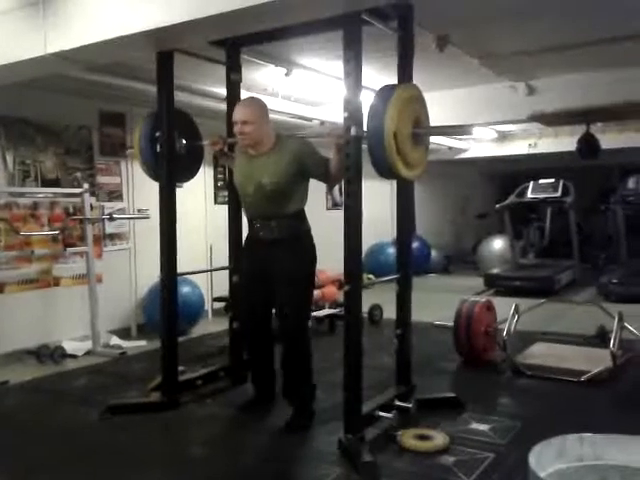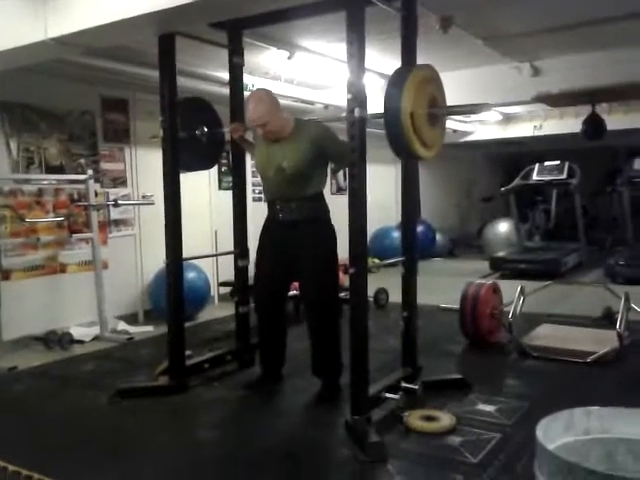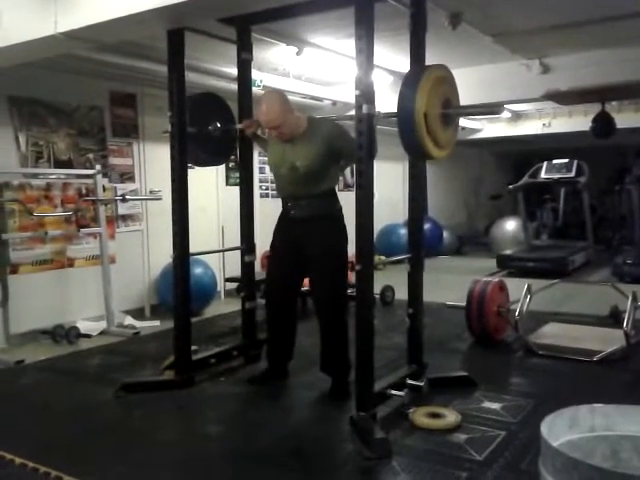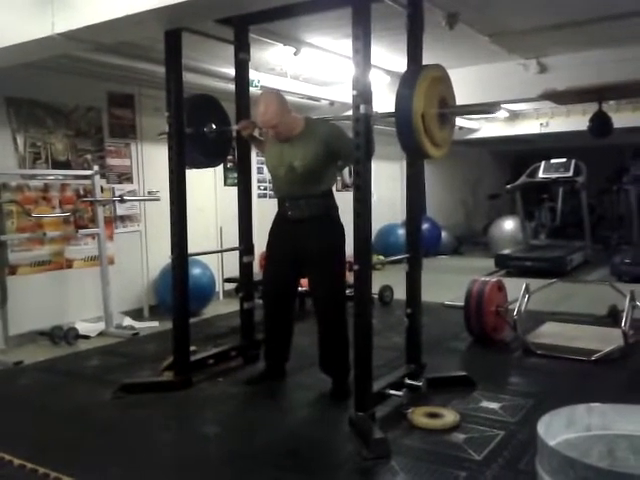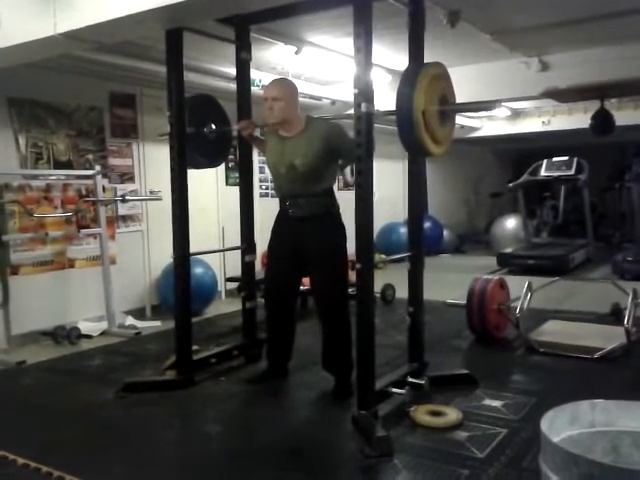
dt=1s
person 1, frame 1
left shoulder: (295, 149)
right shoulder: (240, 151)
left elbow: (331, 177)
left wrist: (339, 151)
right wrist: (222, 154)
left hip: (291, 243)
right hip: (256, 242)
left knee: (292, 325)
right knee: (252, 322)
left ankle: (301, 404)
right ankle: (263, 391)
person 1, frame 2
left shoulder: (314, 134)
right shoulder: (260, 137)
left elbow: (348, 159)
right wrist: (241, 141)
left hip: (311, 224)
right hip: (275, 225)
left knee: (320, 305)
right knee: (266, 300)
left ankle: (330, 378)
right ankle: (271, 370)
person 1, frame 3
left shoulder: (327, 132)
right shoulder: (273, 136)
left elbow: (361, 154)
right wrist: (253, 136)
left hip: (323, 220)
right hip: (288, 220)
left knee: (329, 301)
right knee: (277, 296)
left ankle: (339, 375)
right ankle: (277, 365)
person 1, frame 4
left shoulder: (324, 133)
right shoulder: (270, 136)
left elbow: (358, 155)
left wrist: (332, 169)
right wrist: (249, 137)
left hip: (321, 221)
right hip: (285, 221)
left knee: (328, 302)
right knee: (274, 296)
left ankle: (339, 376)
right ankle: (274, 365)
person 1, frame 5
left shoulder: (325, 131)
right shoulder: (271, 134)
left elbow: (359, 154)
left wrist: (333, 167)
right wrist: (250, 137)
left hip: (322, 220)
right hip: (286, 220)
left knee: (331, 301)
right knee: (276, 295)
left ankle: (342, 375)
right ankle: (277, 364)
